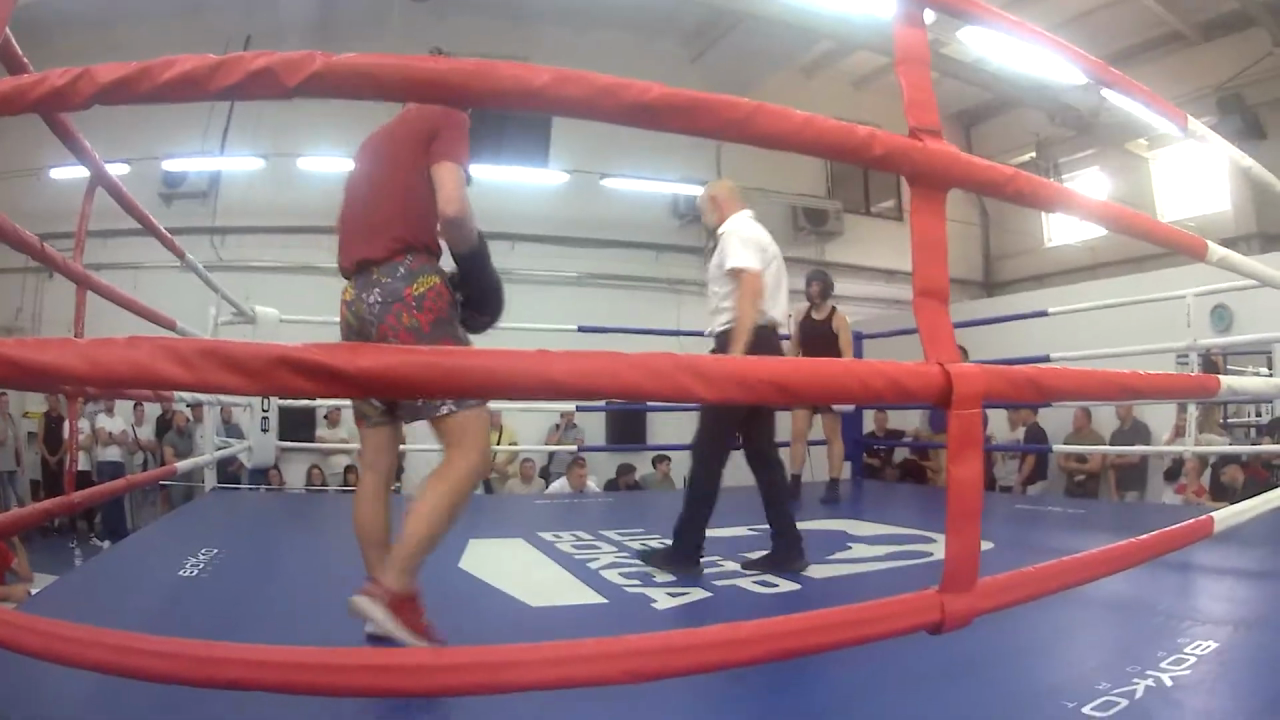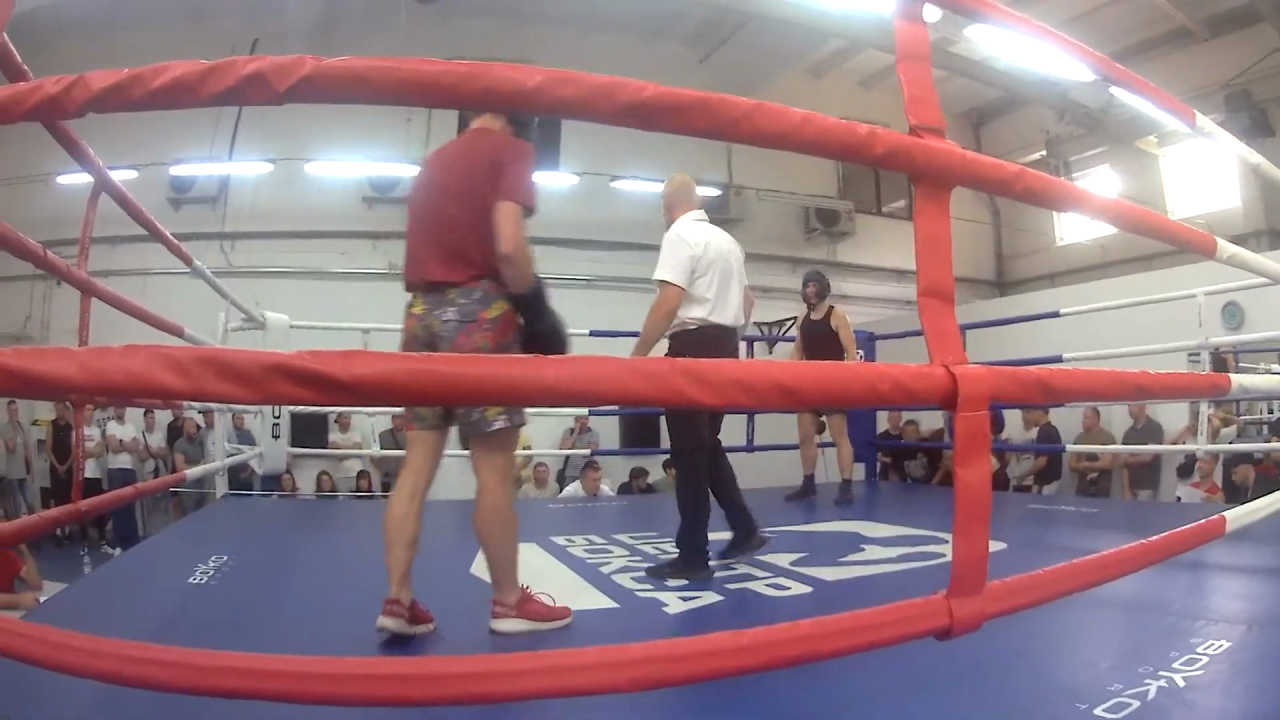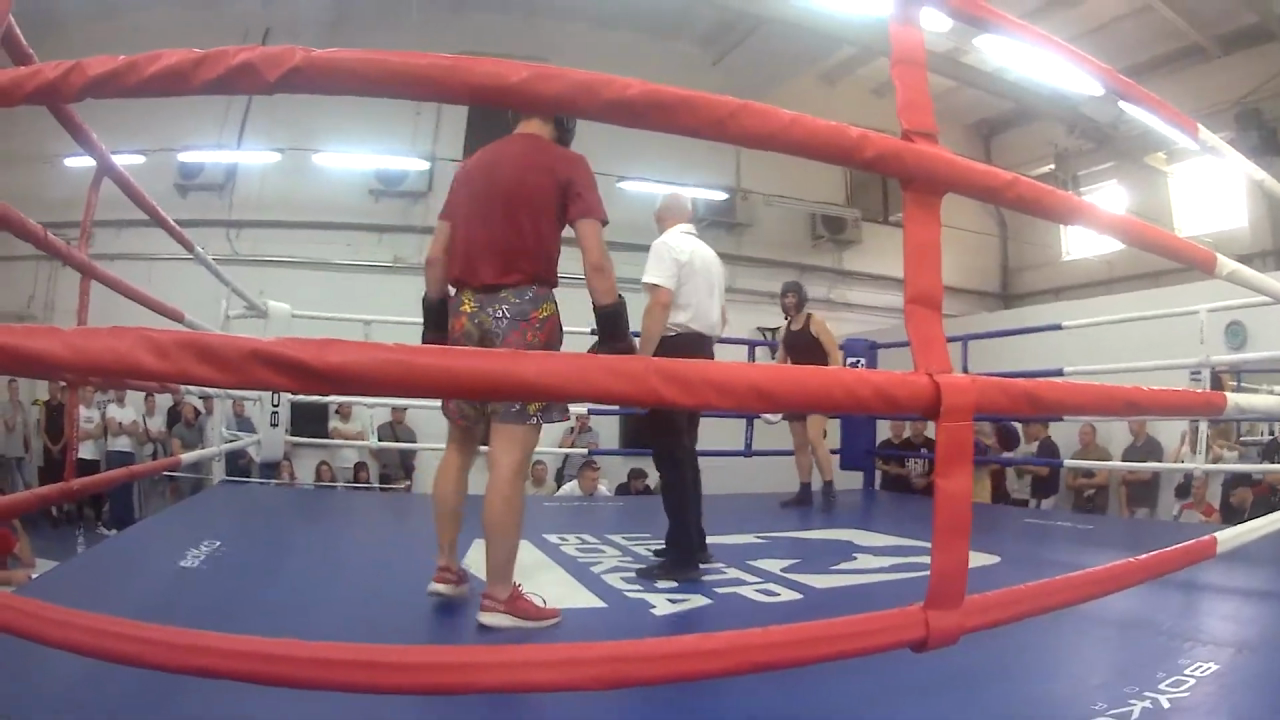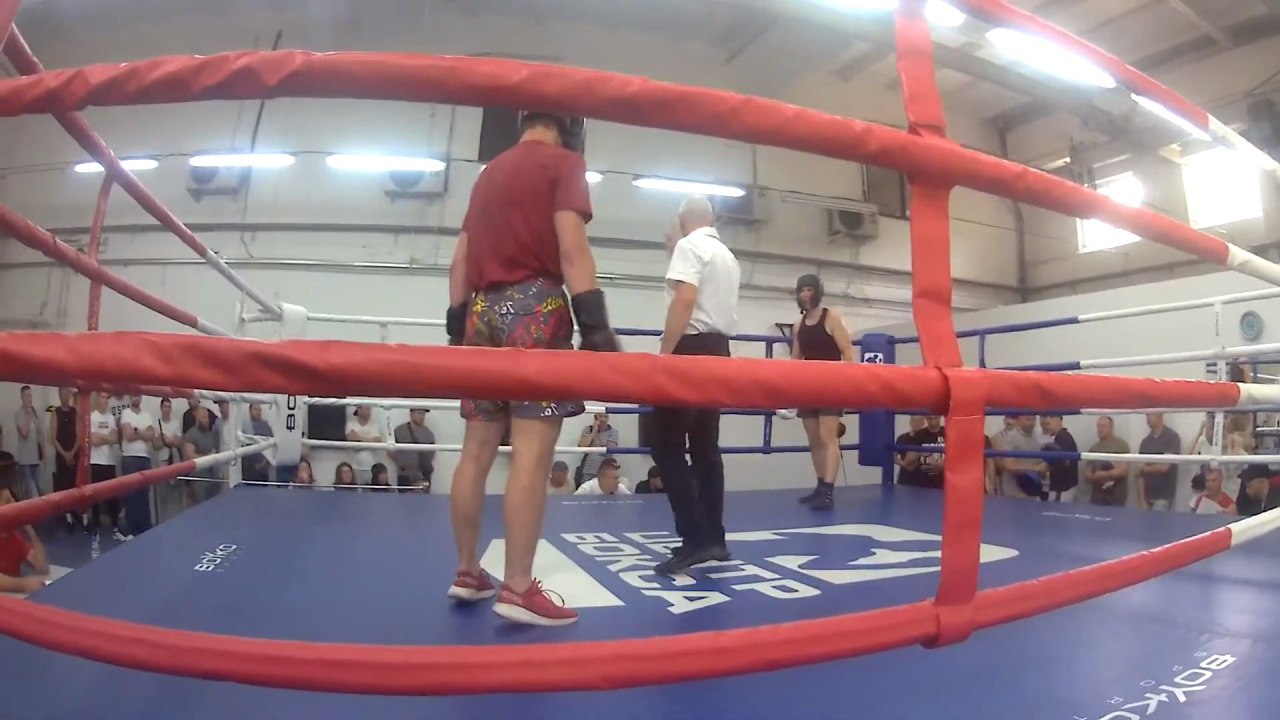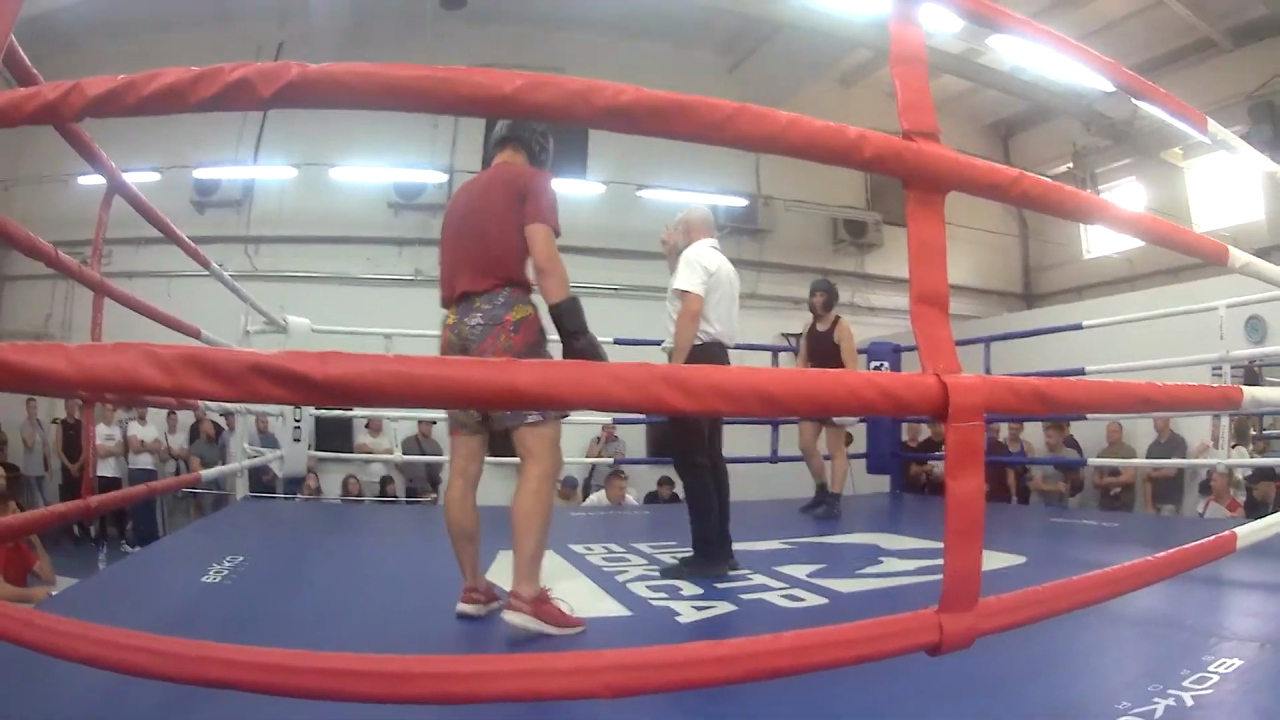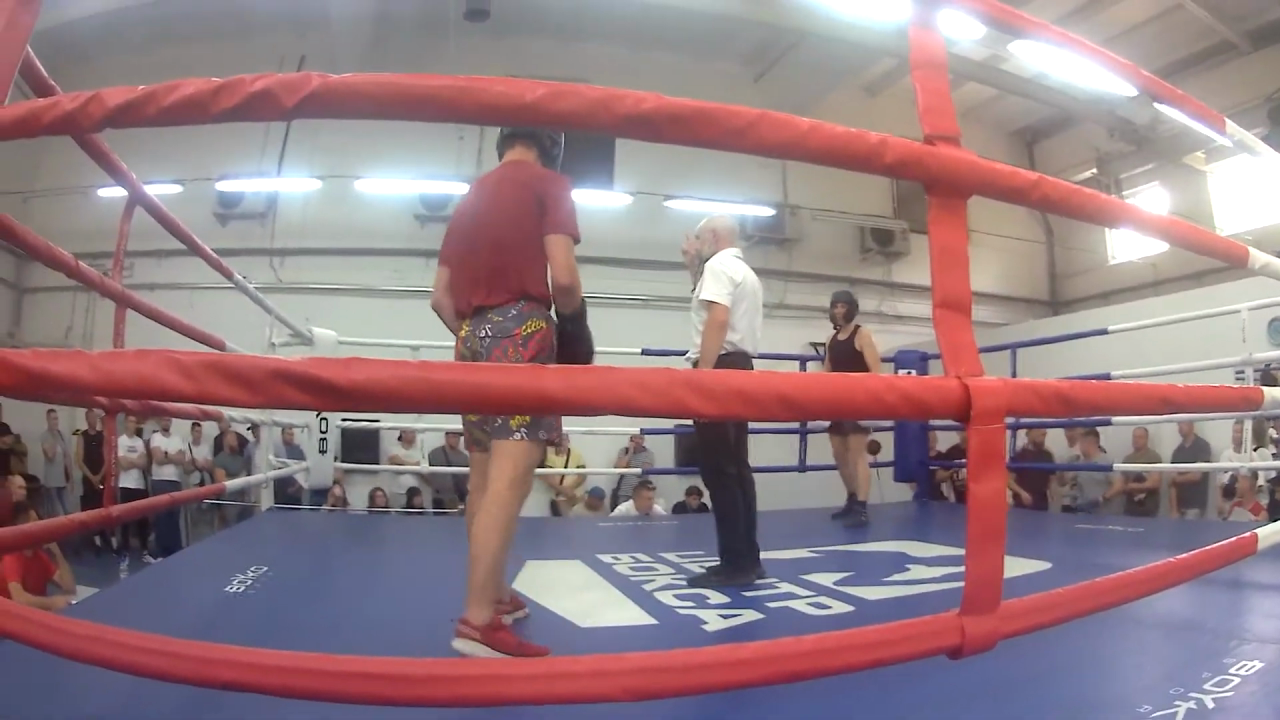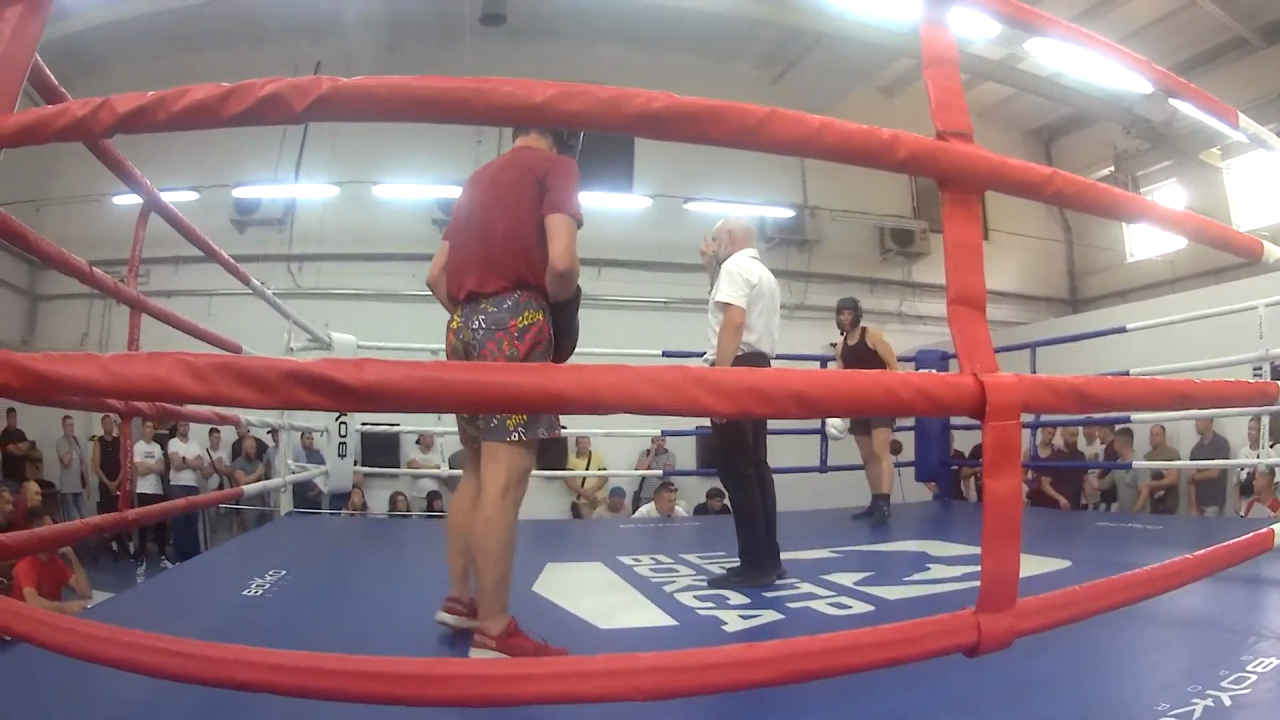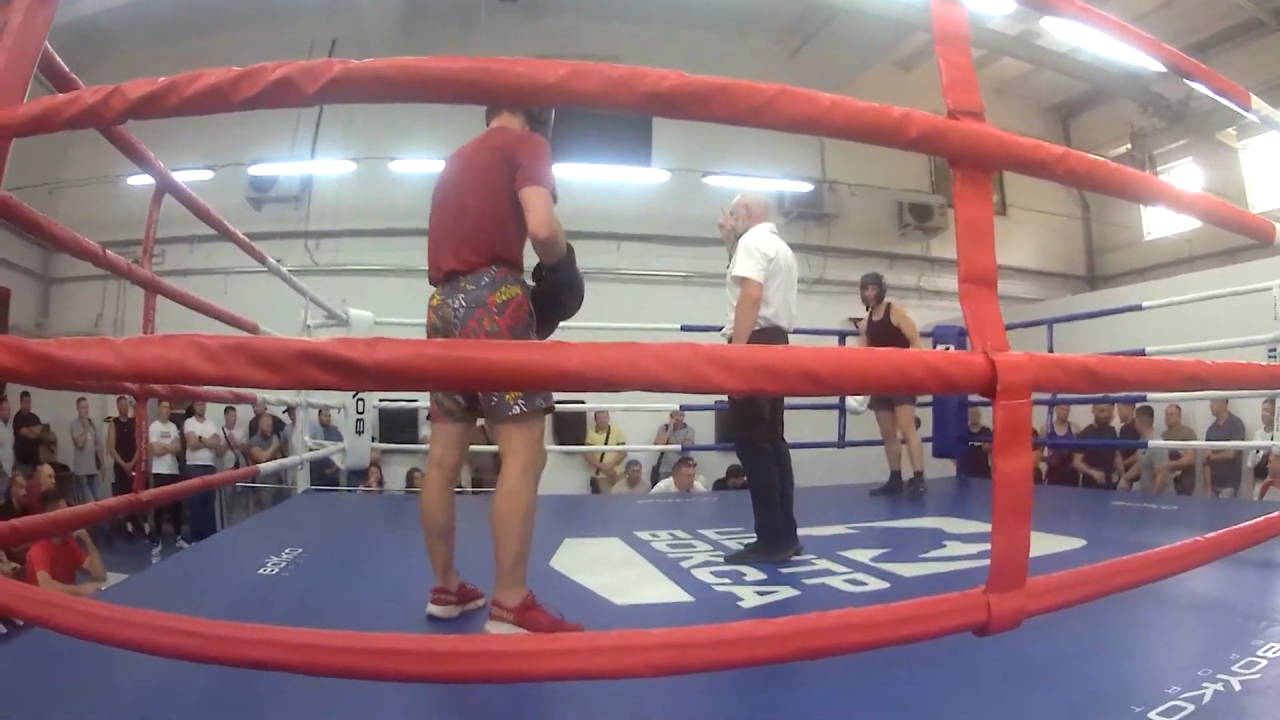
dt=0.4s
person 1, frame 1
left shoulder: (375, 140)
right shoulder: (446, 116)
left elbow: (346, 253)
right elbow: (450, 207)
right wrist: (475, 272)
left hip: (356, 295)
right hip: (411, 288)
left knee: (376, 464)
right knee: (470, 444)
left ankle: (384, 601)
right ankle: (393, 585)
person 1, frame 2
left shoulder: (433, 162)
right shoulder: (512, 149)
right elbow: (508, 246)
right wrist: (536, 311)
left hip: (422, 313)
right hip: (478, 310)
left knee: (417, 464)
right knee: (495, 467)
left ankle: (398, 599)
right ankle: (508, 601)
person 1, frame 3
left shoulder: (471, 165)
right shoulder: (567, 165)
left elbow: (436, 256)
right elbow: (595, 261)
left wrist: (434, 320)
right wrist: (615, 332)
left hip: (466, 311)
right hip: (526, 311)
left knee: (459, 446)
right knee: (509, 462)
left ankle: (446, 567)
right ankle: (498, 596)
person 1, frame 4
left shoulder: (489, 172)
right shoulder: (563, 161)
left elbow: (461, 261)
right elbow: (572, 250)
left wrist: (457, 325)
right wrist: (596, 327)
left hip: (482, 310)
right hip: (535, 306)
left knee: (477, 450)
right knee: (532, 455)
left ankle: (466, 572)
right ankle: (518, 588)
person 1, frame 5
left shoulder: (462, 194)
right shoulder: (531, 179)
right elbow: (544, 262)
right wrist: (575, 332)
left hip: (456, 324)
right hip: (505, 318)
left knee: (463, 467)
right knee: (540, 459)
left ankle: (473, 588)
right ankle: (526, 594)
person 1, frame 6
left shoulder: (469, 198)
right shoulder: (548, 182)
left elbow: (441, 296)
right elbow: (563, 277)
right wrist: (574, 329)
left hip: (470, 335)
right hip: (520, 330)
left knee: (484, 477)
right knee: (510, 478)
left ankle: (494, 596)
right ankle: (478, 621)
person 1, frame 7
left shoulder: (479, 179)
right shoulder: (555, 165)
left elbow: (436, 275)
right elbow: (562, 262)
right wrist: (564, 311)
left hip: (464, 325)
right hip: (516, 321)
left knee: (476, 474)
right knee: (504, 483)
left ankle: (459, 597)
right ankle: (493, 632)
person 1, frame 8
left shoulder: (456, 160)
right shoulder: (525, 142)
right elbow: (543, 229)
right wrist: (560, 268)
left hip: (443, 304)
right hip: (495, 298)
left knee: (443, 460)
right knee: (523, 457)
left ankle: (445, 588)
right ankle: (510, 604)
person 2, frame 1
left shoulder: (737, 231)
right shoulder: (754, 234)
left elbow: (750, 291)
left wrist: (735, 355)
left hip: (743, 349)
right hip: (762, 349)
left knee: (709, 449)
right knee: (762, 450)
left ankle: (686, 551)
right ankle: (787, 548)
person 2, frame 2
left shoulder: (679, 235)
right shoulder: (727, 239)
left elbow: (667, 303)
right elbow: (746, 299)
left wrist: (637, 356)
left hip: (693, 346)
right hip: (725, 345)
left knee: (688, 453)
right knee: (707, 444)
left ankle: (693, 557)
right ankle: (743, 528)
person 2, frame 3
left shoulder: (666, 245)
right shoulder: (710, 254)
left elbow: (660, 304)
right elbow: (721, 315)
left wrist: (642, 360)
left hip: (673, 351)
right hip: (702, 352)
left knee: (671, 454)
right knee: (684, 451)
left ankle: (683, 556)
right ankle: (692, 541)
person 2, frame 4
left shoulder: (690, 245)
right shoulder: (728, 256)
left elbow: (685, 300)
left wrist: (663, 355)
left hip: (692, 349)
right hip: (718, 349)
left knee: (667, 445)
right knee: (705, 447)
left ankle: (697, 537)
right ankle: (711, 537)
person 2, frame 5
left shoulder: (694, 255)
right shoulder: (724, 264)
left elbow: (690, 310)
left wrist: (675, 366)
right wrist: (672, 258)
left hip: (696, 360)
right hip: (716, 360)
left knee: (691, 459)
right knee: (710, 456)
left ankle: (709, 554)
right ankle: (720, 549)
person 2, frame 6
left shoulder: (719, 265)
right shoulder: (746, 272)
left elbow: (717, 320)
right wrist: (694, 267)
left hip: (720, 369)
right hip: (740, 368)
left knee: (719, 468)
right knee: (736, 466)
left ankle: (735, 562)
right ankle: (747, 558)
person 2, frame 7
left shoulder: (735, 266)
right shoulder: (764, 273)
left elbow: (733, 322)
right wrist: (713, 267)
left hip: (738, 371)
right hip: (758, 370)
left knee: (736, 470)
right knee: (755, 467)
left ankle: (755, 564)
right ankle: (767, 559)
person 2, frame 8
left shoulder: (752, 240)
right shoulder: (781, 247)
left elbow: (750, 297)
right wrist: (731, 241)
left hip: (755, 346)
right hip: (776, 344)
left knee: (753, 445)
right knee: (772, 443)
left ankle: (771, 540)
right ankle: (784, 535)
person 3, frame 1
left shoulder: (838, 318)
right shoulder: (802, 315)
left elbow: (847, 354)
right elbow: (794, 348)
left knee: (832, 436)
right knee: (797, 434)
left ankle: (833, 487)
right ankle: (794, 485)
person 3, frame 2
left shoulder: (837, 316)
right shoulder: (804, 318)
left elbow: (851, 353)
right elbow: (798, 352)
left knee: (839, 436)
right knee: (805, 437)
left ankle: (846, 487)
right ankle: (808, 484)
person 3, frame 3
left shoulder: (816, 323)
right shoulder: (784, 331)
left elbow: (834, 354)
right elbow: (781, 364)
left knee: (814, 438)
right knee: (799, 444)
left ankle: (829, 489)
right ankle: (805, 492)
person 3, frame 4
left shoulder: (832, 318)
right shoulder: (798, 326)
left elbow: (847, 352)
right elbow: (796, 360)
left knee: (828, 438)
right knee: (814, 441)
left ankle: (828, 492)
right ankle: (821, 486)
person 3, frame 5
left shoulder: (842, 327)
right shoulder: (808, 328)
left elbow: (851, 365)
right elbow: (802, 362)
left knee: (836, 450)
right knee: (805, 445)
left ankle: (834, 502)
right ankle: (822, 491)
person 3, frame 6
left shoulder: (862, 335)
right shoulder: (832, 340)
left elbow: (875, 369)
left knee: (858, 457)
right knee: (840, 456)
left ankle: (861, 509)
right ankle: (852, 501)
person 3, frame 7
left shoulder: (872, 335)
right shoulder: (841, 346)
left elbow: (893, 364)
left knee: (881, 452)
right knee: (867, 457)
left ankle: (885, 504)
right ankle: (876, 503)
person 3, frame 8
left shoulder: (896, 311)
right shoulder: (865, 322)
left elbow: (914, 340)
left knee: (907, 428)
right knee: (888, 434)
left ankle: (918, 480)
right ankle: (895, 480)
